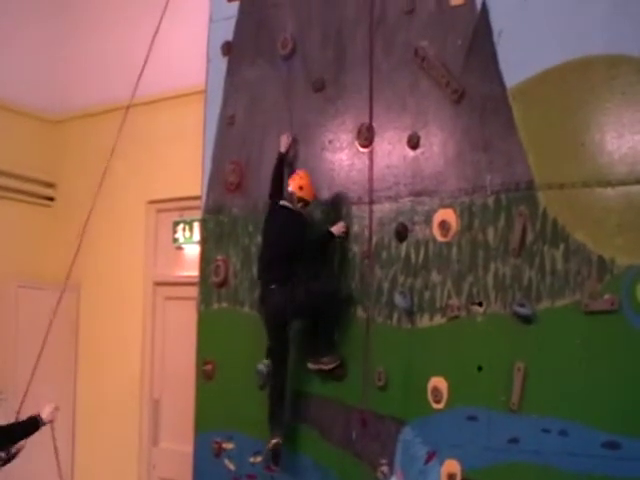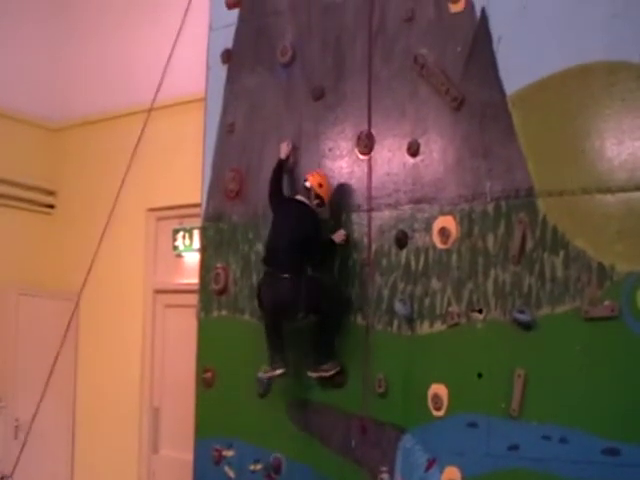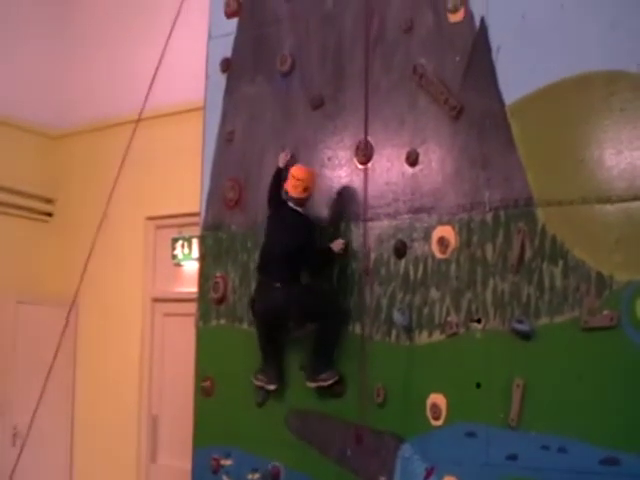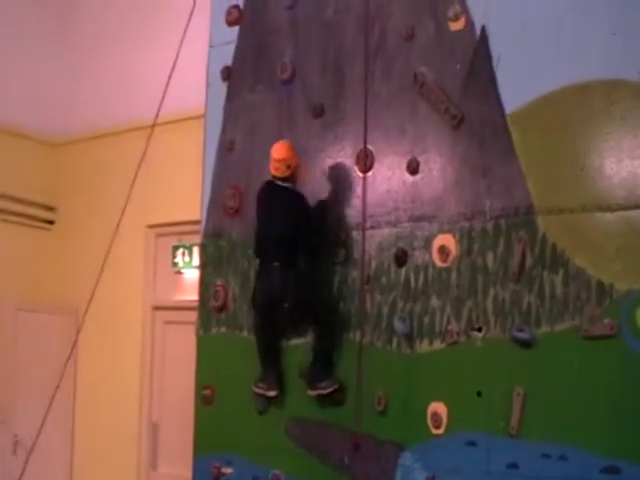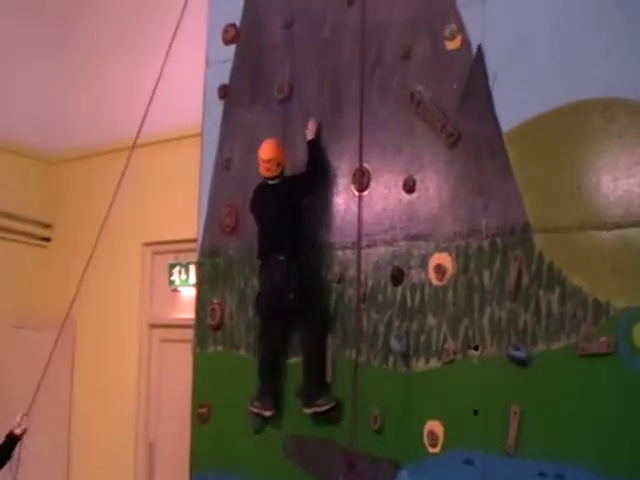
dt=0.4s
person 1, frame 1
left shoulder: (273, 213)
right shoulder: (296, 222)
left elbow: (275, 184)
right elbow: (308, 251)
left wrist: (282, 154)
right wrist: (331, 233)
left hip: (268, 297)
right hip: (287, 295)
left knee: (279, 364)
right knee: (328, 292)
left ankle: (275, 430)
right ankle: (321, 353)
person 1, frame 2
left shoulder: (282, 205)
right shoulder: (311, 220)
left elbow: (273, 188)
right elbow: (315, 260)
left wrist: (282, 160)
right wrist: (333, 241)
left hip: (270, 285)
right hip: (294, 285)
left knee: (272, 312)
right knee: (331, 302)
left ankle: (276, 357)
right ankle: (320, 361)
person 1, frame 3
left shoulder: (277, 211)
right shoulder: (305, 225)
left elbow: (272, 194)
right elbow: (312, 264)
left wrist: (280, 168)
right wrist: (331, 250)
left hip: (264, 292)
right hip: (288, 293)
left knee: (265, 320)
right knee: (330, 313)
left ankle: (270, 370)
right ankle: (318, 371)
person 1, frame 4
left shoulder: (264, 193)
right shoulder: (297, 201)
right elbow: (307, 240)
left hip: (265, 273)
right hip: (287, 274)
left knee: (265, 325)
left ankle: (269, 377)
right ankle: (317, 378)
person 1, frame 5
left shoulder: (258, 194)
right shoulder: (292, 188)
right elbow: (317, 171)
right wrist: (312, 138)
left hip: (267, 269)
right hip: (290, 268)
left knee: (269, 334)
right knee: (312, 330)
left ankle: (266, 397)
right ankle: (313, 395)
